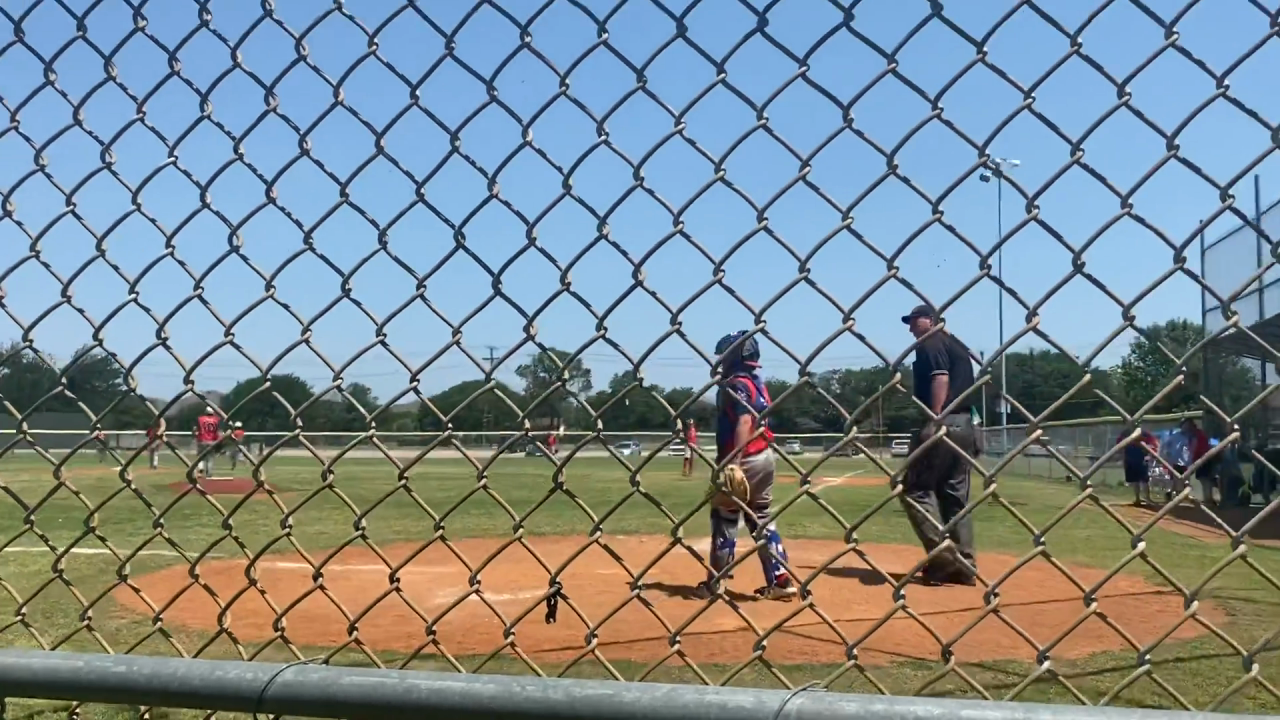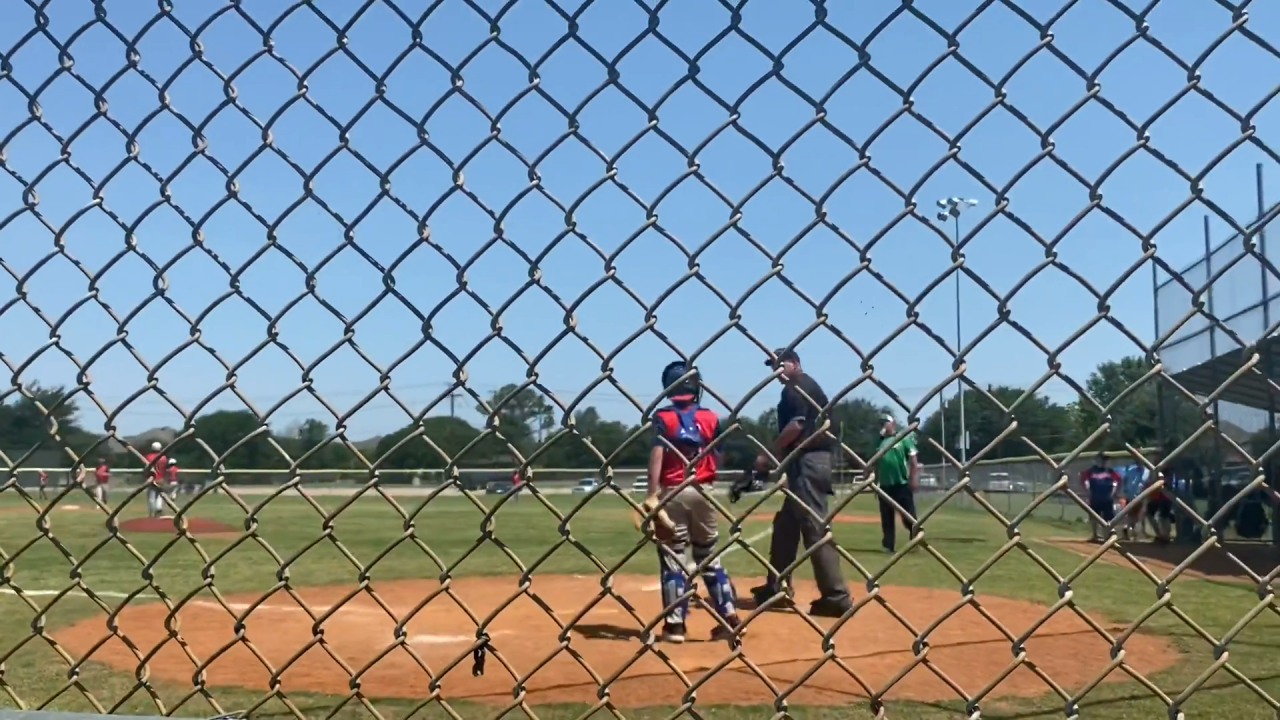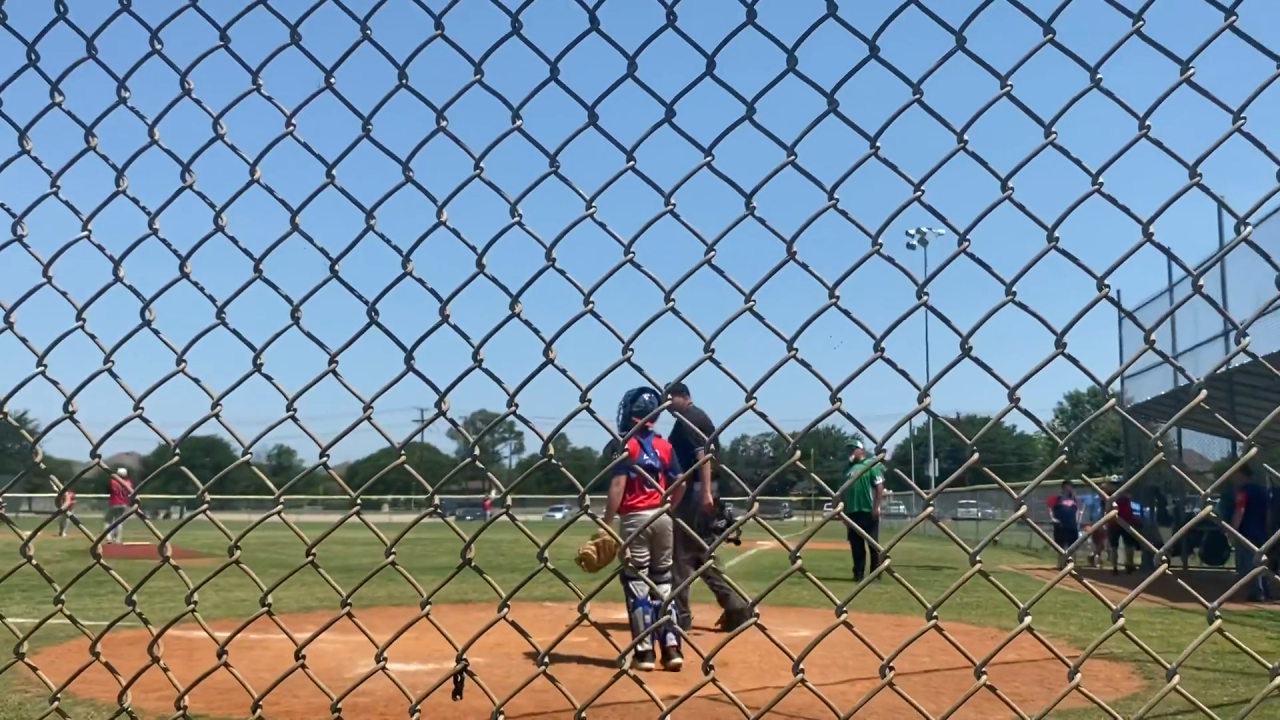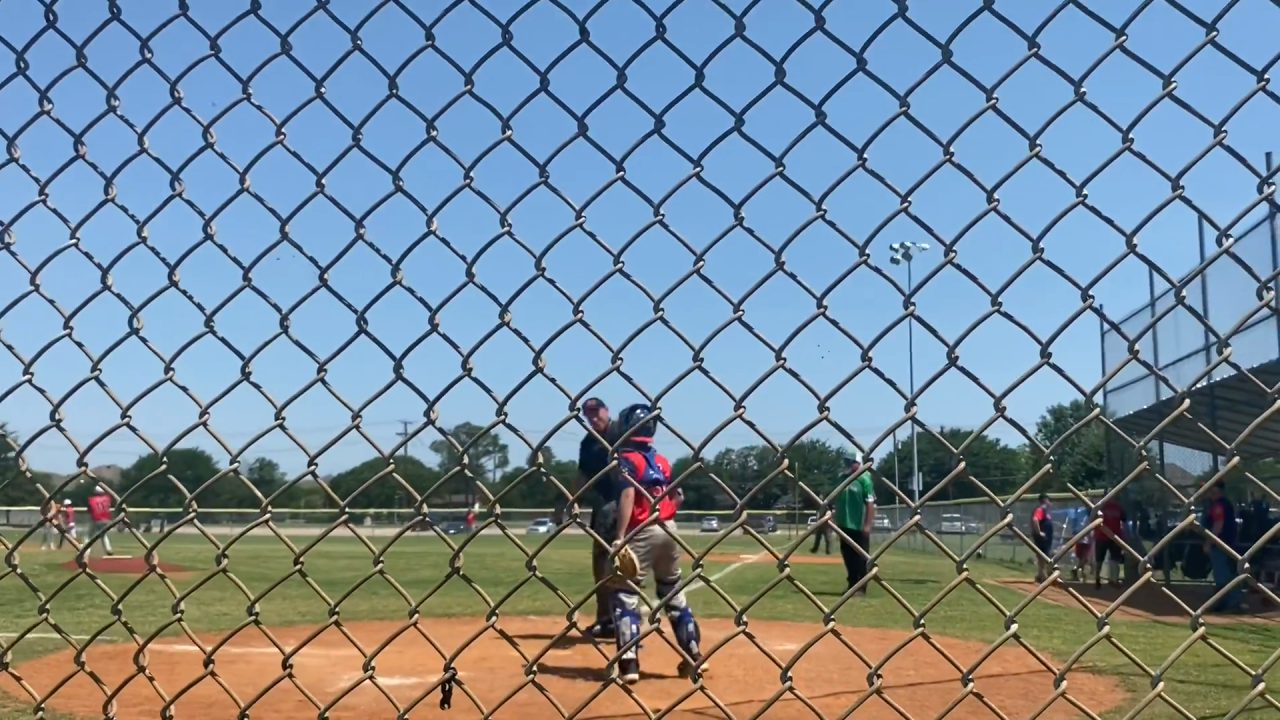
dt=0.7s
person 1, frame 1
left shoulder: (734, 384)
right shoulder: (758, 385)
left elbow: (743, 423)
left wrist: (734, 464)
left hip: (745, 460)
right hip: (766, 457)
left knee: (725, 519)
right knee: (762, 519)
left ankle: (714, 585)
right ankle: (780, 580)
person 1, frame 2
left shoulder: (663, 418)
right shoulder: (710, 418)
left elbow: (657, 455)
right elbow: (717, 458)
left wrist: (652, 494)
left hip: (674, 492)
right hip: (703, 491)
left knee: (673, 557)
right knee: (708, 555)
left ankle: (675, 624)
right ankle: (730, 618)
person 1, frame 3
left shoulder: (624, 444)
right shoulder: (664, 446)
left elbow: (618, 485)
right elbow: (677, 486)
left wrist: (607, 523)
left hip: (635, 518)
right hip: (662, 517)
left knee: (637, 583)
right knee: (663, 582)
left ankle: (645, 651)
right ankle: (671, 649)
person 1, frame 4
left shoulder: (626, 459)
right shoulder: (662, 460)
left elbow: (627, 497)
right elbow: (678, 497)
left wrist: (620, 537)
left hip: (641, 533)
right hip: (668, 529)
left knee: (625, 595)
right knee: (673, 592)
left ankle: (628, 663)
right ankle: (693, 656)
person 2, frame 1
left shoulder: (929, 344)
right shoulder: (958, 345)
left elbow: (940, 379)
left wrist: (933, 421)
left hip: (941, 425)
right hip: (964, 425)
left knee: (915, 490)
right knee: (956, 496)
left ankle: (943, 556)
right ankle: (963, 563)
person 2, frame 2
left shoulder: (797, 387)
right shoulder: (809, 386)
left elbow: (796, 425)
left wrist: (770, 455)
left hip: (807, 463)
right hip: (816, 460)
left knee: (815, 529)
right knee: (785, 524)
left ankle: (836, 596)
right ankle: (775, 587)
person 2, frame 3
left shoulder: (686, 420)
right shoulder: (698, 417)
left elbow: (703, 454)
left wrist: (705, 492)
left hip: (693, 492)
right hip: (702, 491)
left knee: (680, 553)
right knee: (701, 555)
left ankle: (681, 614)
right ankle: (735, 606)
person 2, frame 4
right shoulder: (588, 441)
right elbow: (584, 477)
right hip: (602, 505)
left knee: (605, 560)
right knee: (602, 561)
right ankle: (608, 621)
